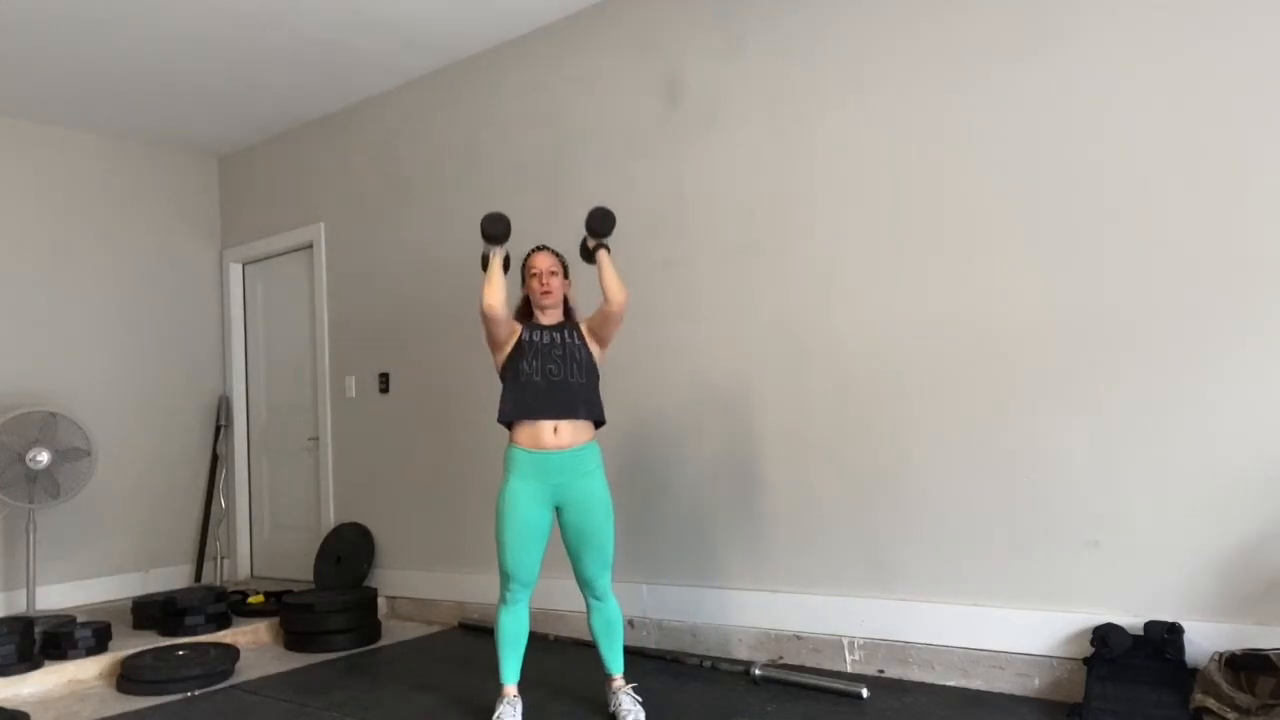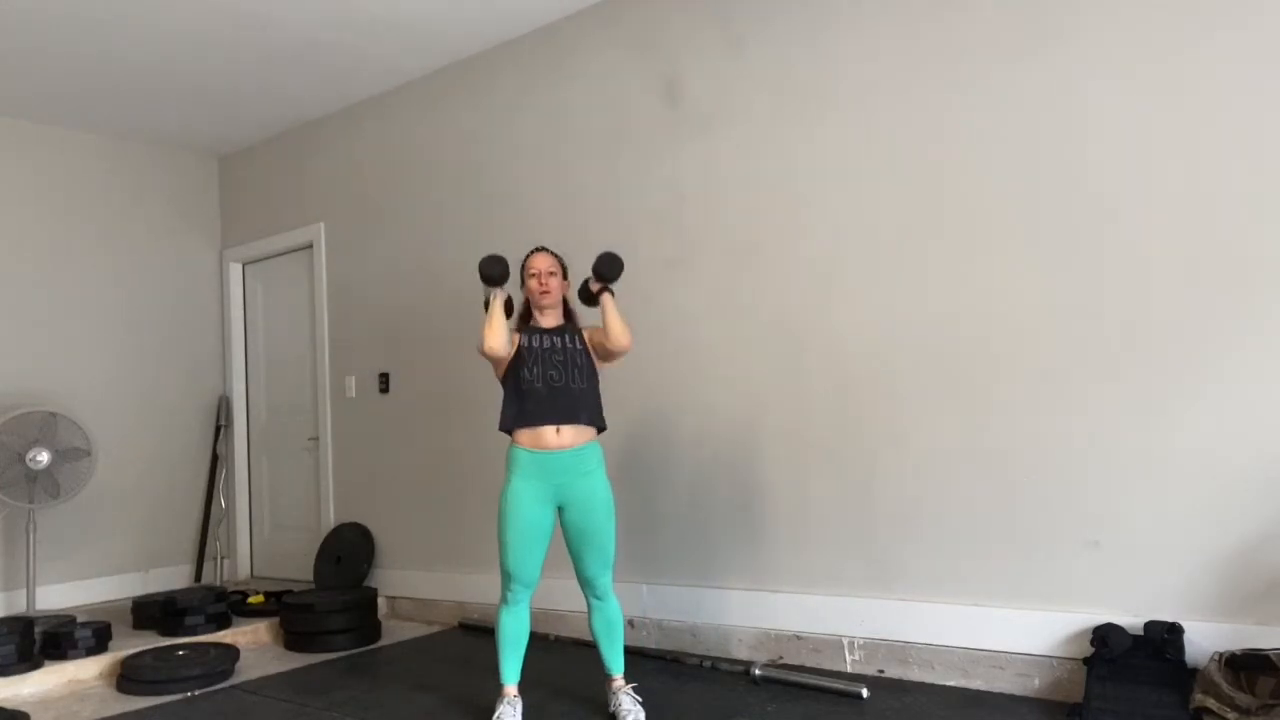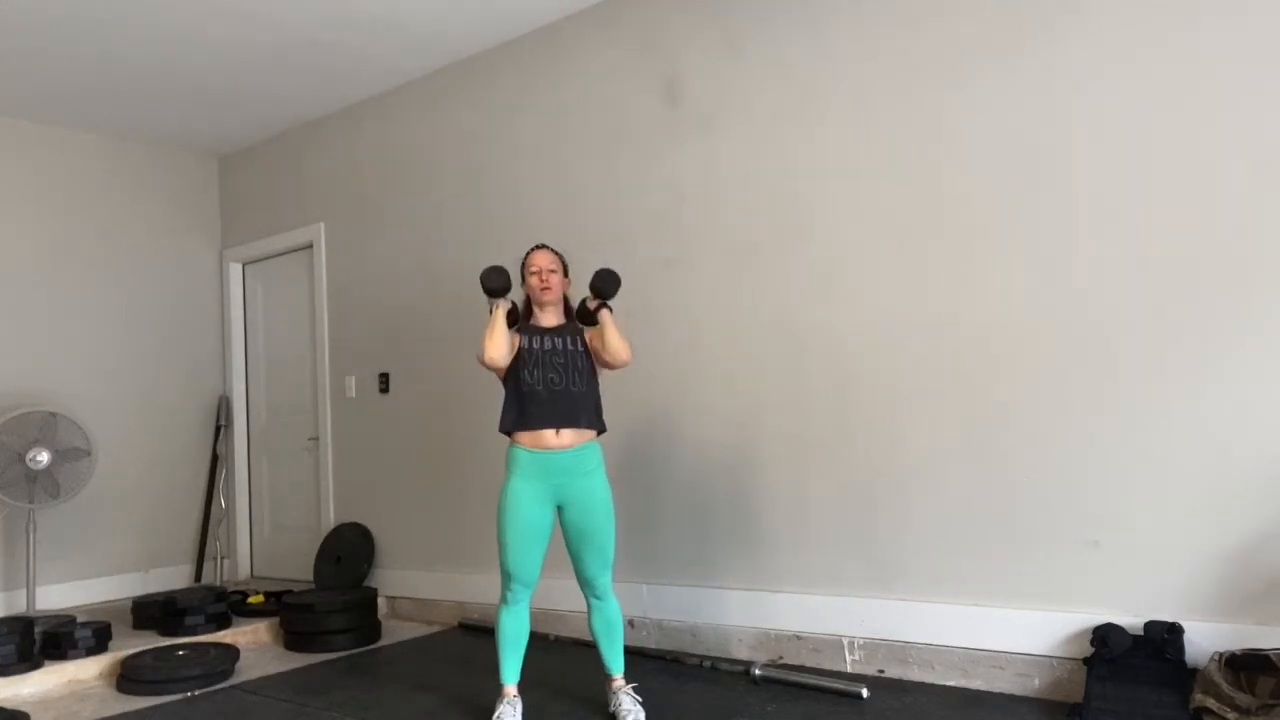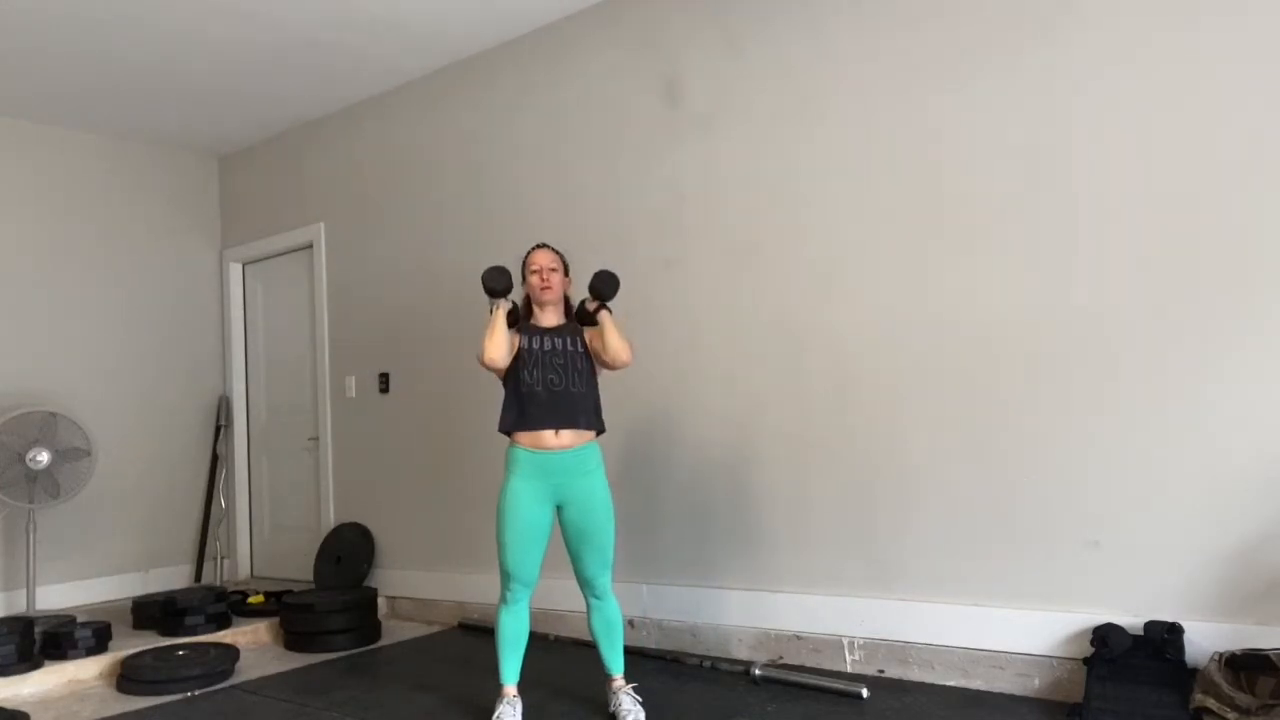
dt=0.2s
person 1, frame 1
left shoulder: (587, 335)
right shoulder: (511, 337)
left elbow: (617, 302)
right elbow: (491, 306)
left wrist: (599, 252)
right wrist: (497, 255)
left hip: (582, 469)
right hip: (525, 471)
left knee: (599, 586)
right knee: (515, 589)
person 1, frame 2
left shoulder: (586, 339)
right shoulder: (514, 342)
left elbow: (621, 344)
right elbow: (491, 347)
left wrist: (604, 295)
right wrist: (496, 298)
left hip: (584, 468)
right hip: (527, 471)
left knee: (599, 585)
right knee: (517, 589)
person 1, frame 3
left shoulder: (587, 337)
right shoulder: (514, 339)
left elbow: (621, 357)
right elbow: (492, 359)
left wrist: (603, 310)
right wrist: (499, 308)
left hip: (584, 467)
right hip: (527, 470)
left knee: (599, 585)
right knee: (516, 588)
person 1, frame 4
left shoulder: (587, 336)
right shoulder: (514, 338)
left elbow: (621, 358)
right elbow: (493, 360)
left wrist: (602, 310)
right wrist: (500, 308)
left hip: (582, 467)
right hip: (527, 470)
left knee: (598, 585)
right knee: (516, 588)
